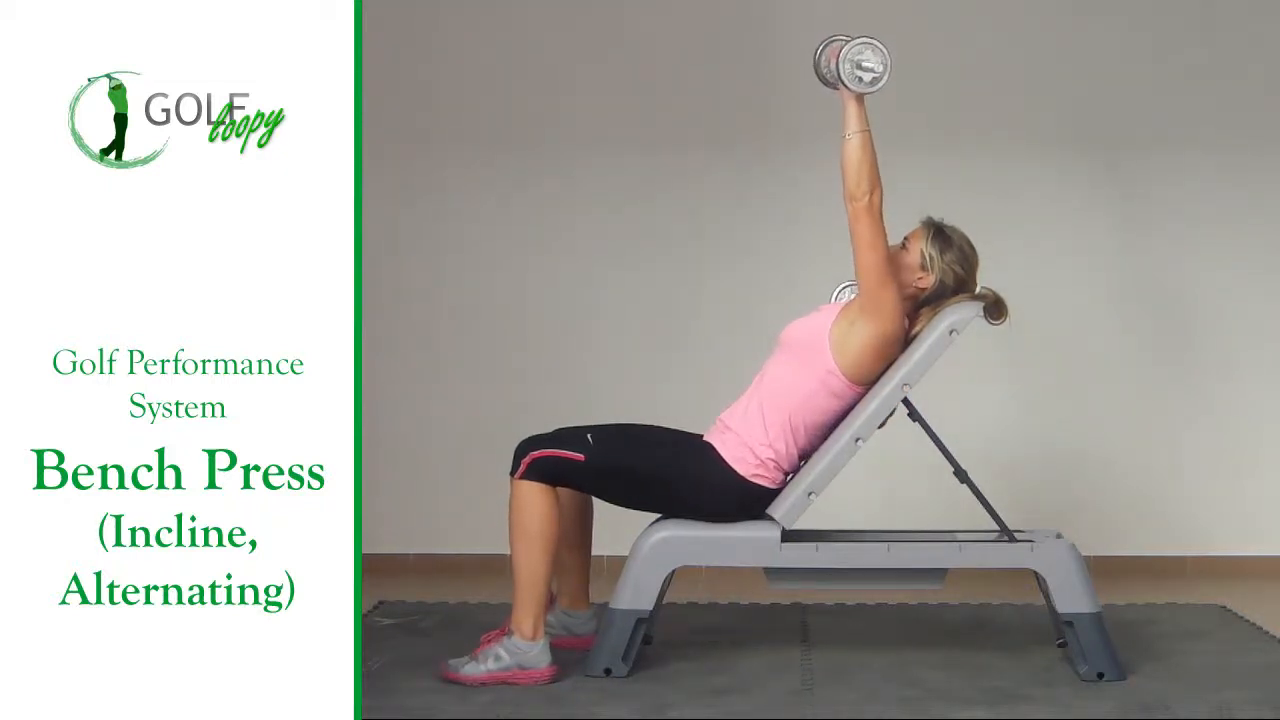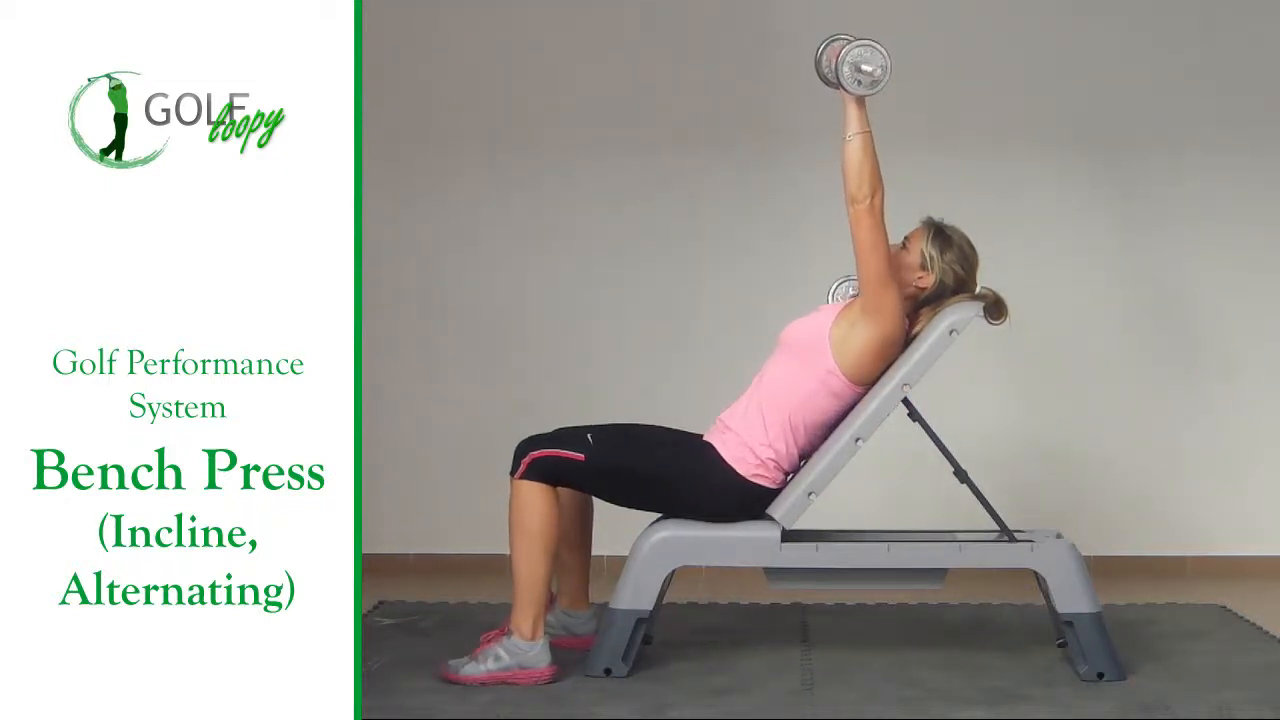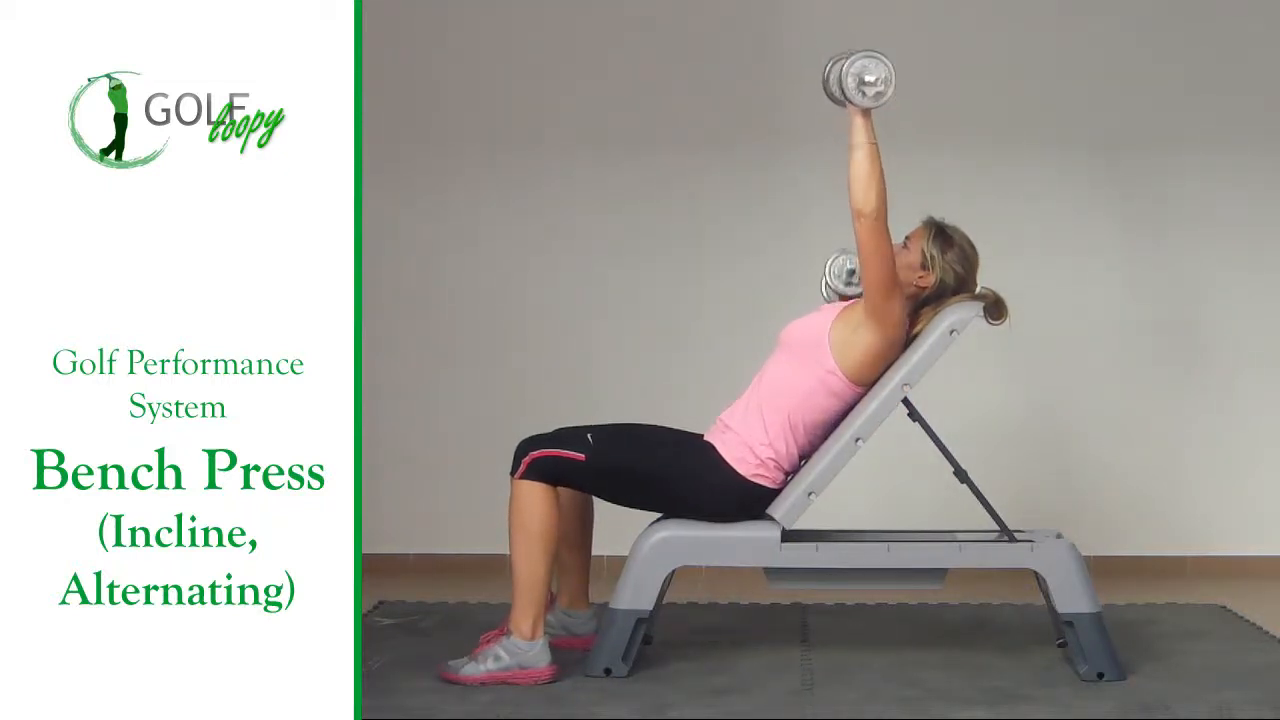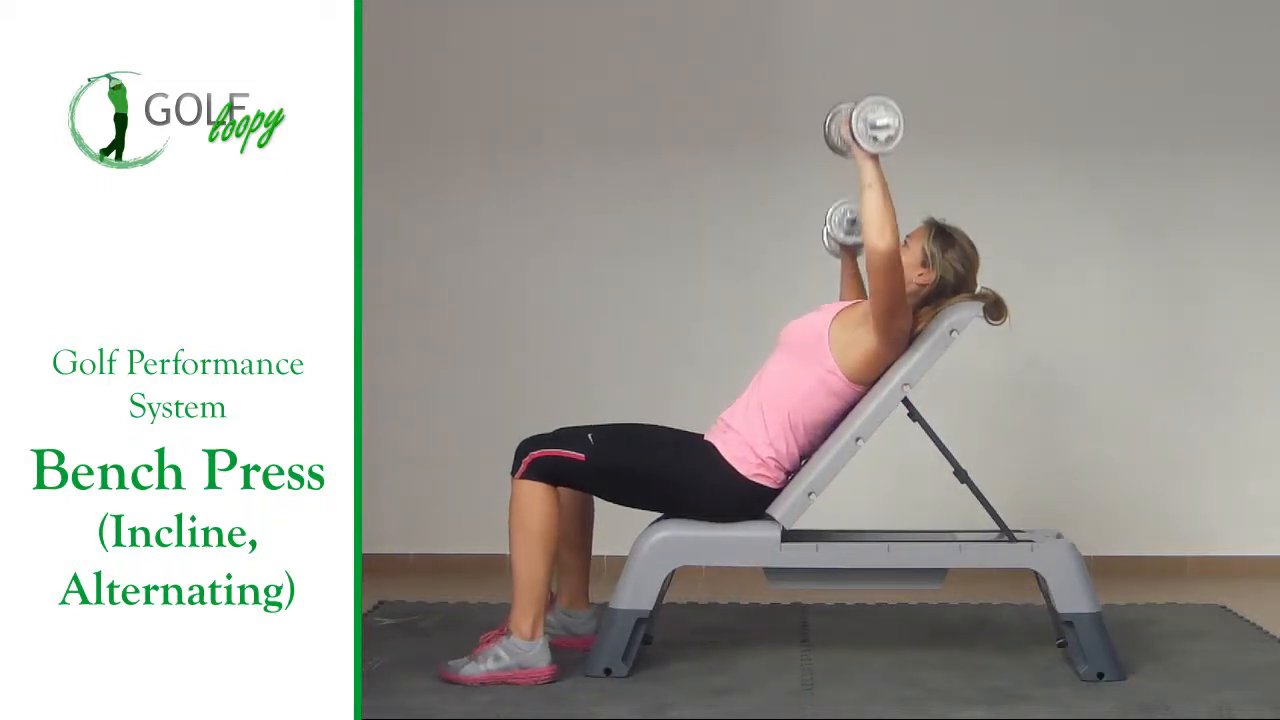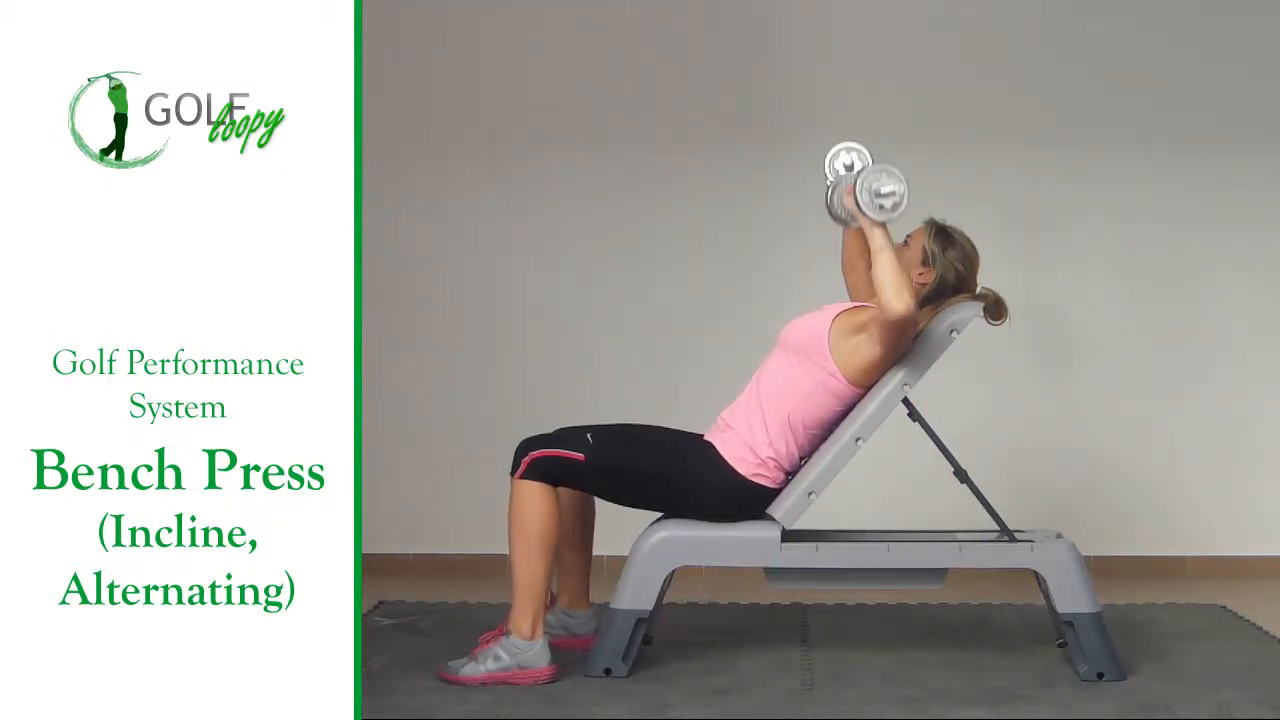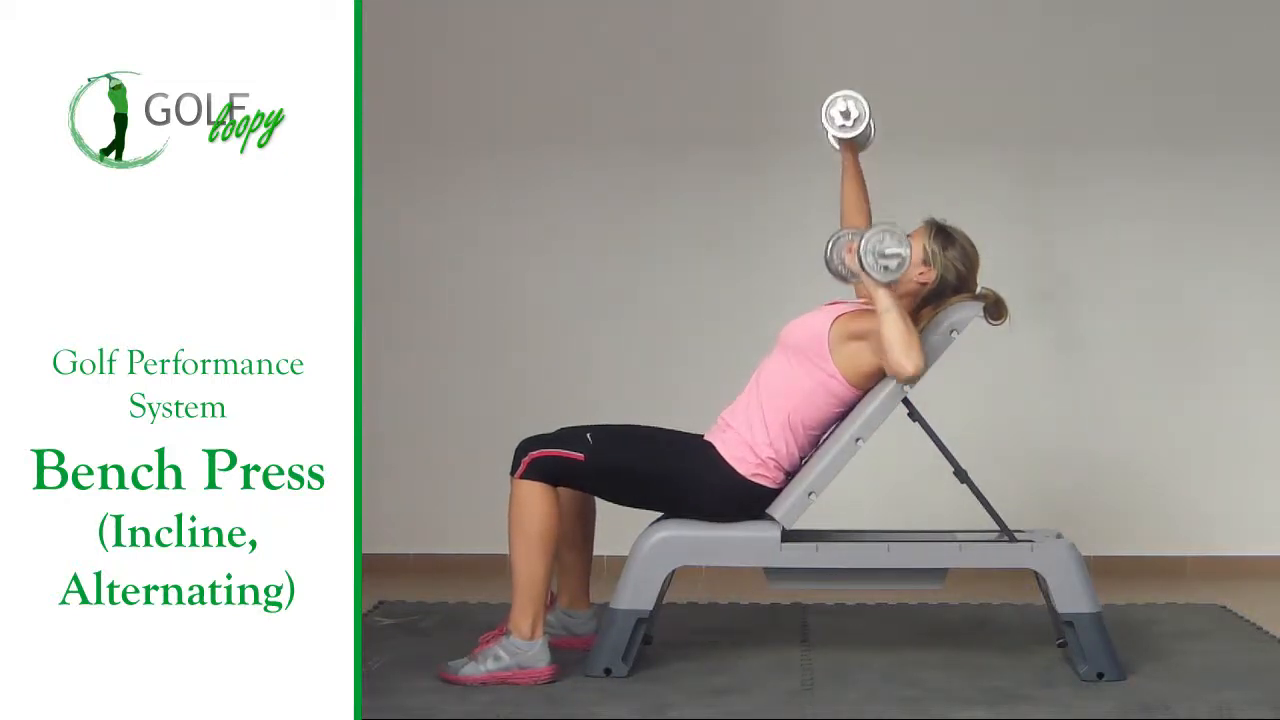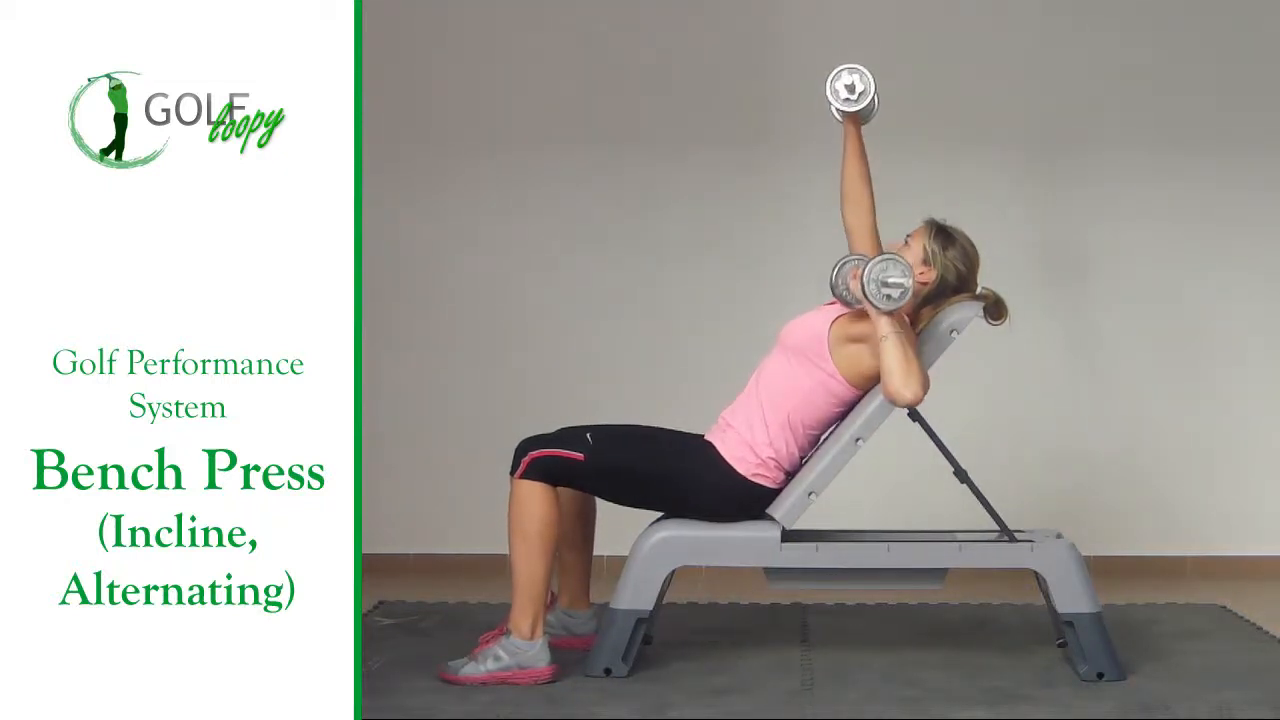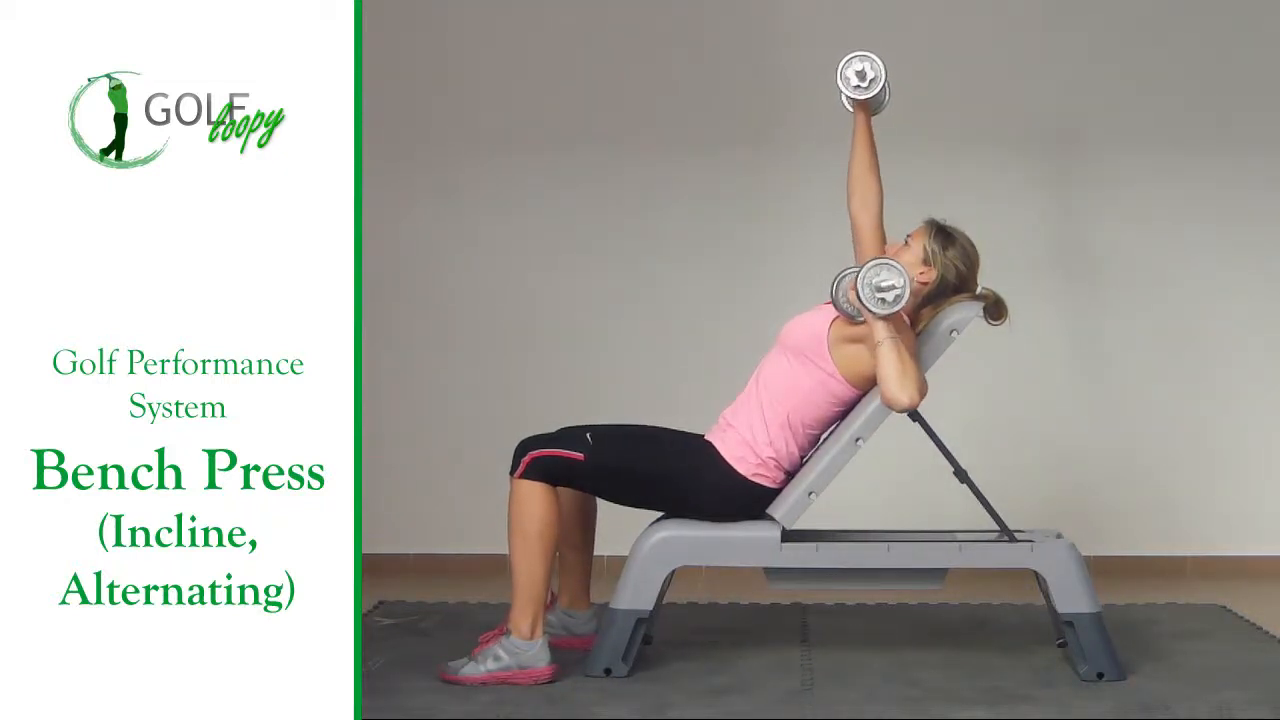
dt=0.2s
person 1, frame 1
left shoulder: (884, 321)
right shoulder: (874, 328)
left elbow: (863, 201)
left wrist: (854, 101)
left hip: (731, 477)
right hip: (729, 460)
left knee: (536, 459)
right knee: (560, 454)
left ankle: (526, 645)
right ankle: (572, 613)
person 1, frame 2
left shoulder: (884, 322)
right shoulder: (874, 326)
left elbow: (864, 202)
left wrist: (855, 103)
left hip: (731, 476)
right hip: (730, 460)
left knee: (537, 459)
right knee: (560, 453)
left ankle: (525, 644)
right ankle: (572, 613)
person 1, frame 3
left shoulder: (885, 325)
right shoulder: (871, 326)
left elbow: (869, 215)
left wrist: (860, 117)
right wrist: (844, 299)
left hip: (731, 476)
right hip: (730, 462)
left knee: (537, 458)
right knee: (562, 454)
left ankle: (525, 643)
right ankle: (571, 612)
person 1, frame 4
left shoulder: (891, 327)
right shoulder: (874, 324)
left elbow: (879, 246)
left wrist: (868, 161)
right wrist: (848, 255)
left hip: (732, 475)
right hip: (731, 462)
left knee: (538, 457)
right knee: (562, 453)
left ankle: (525, 643)
right ankle: (571, 613)
person 1, frame 5
left shoulder: (889, 335)
right shoulder: (875, 321)
left elbow: (897, 302)
right elbow: (862, 282)
left wrist: (875, 223)
right wrist: (856, 215)
left hip: (732, 474)
right hip: (731, 464)
left knee: (538, 458)
right knee: (563, 455)
left ankle: (525, 645)
right ankle: (571, 615)
person 1, frame 6
left shoulder: (885, 329)
right shoulder: (880, 316)
left elbow: (909, 365)
left wrist: (880, 290)
right wrist: (850, 158)
left hip: (730, 475)
right hip: (730, 464)
left knee: (537, 459)
right knee: (563, 454)
left ankle: (524, 646)
right ankle: (572, 614)
person 1, frame 7
left shoulder: (887, 333)
right shoulder: (876, 316)
left elbow: (908, 390)
right elbow: (857, 220)
left wrist: (883, 317)
right wrist: (852, 130)
left hip: (730, 475)
right hip: (730, 463)
left knee: (537, 458)
right knee: (561, 454)
left ankle: (524, 644)
right ankle: (572, 612)
person 1, frame 8
left shoulder: (892, 330)
right shoulder: (880, 311)
left elbow: (904, 395)
right elbow: (864, 208)
left wrist: (877, 318)
right wrist: (861, 118)
left hip: (731, 475)
right hip: (731, 462)
left knee: (537, 460)
right knee: (562, 456)
left ankle: (524, 644)
right ankle: (572, 612)
